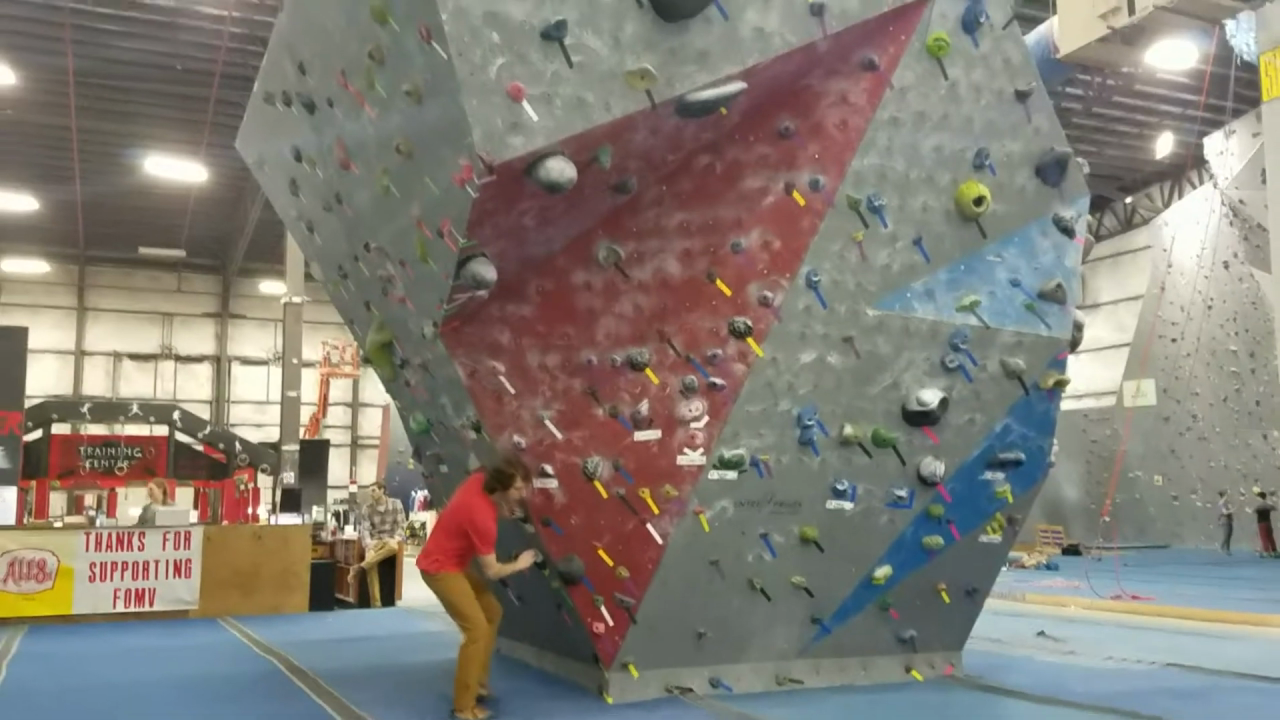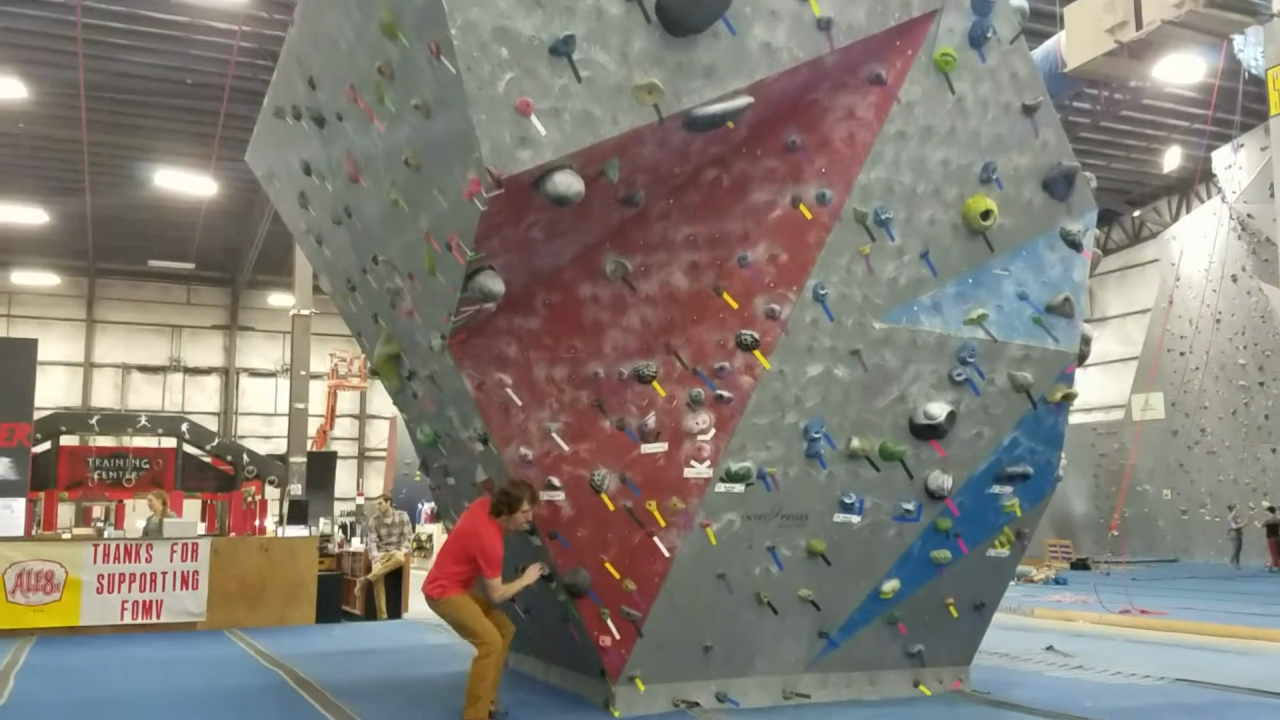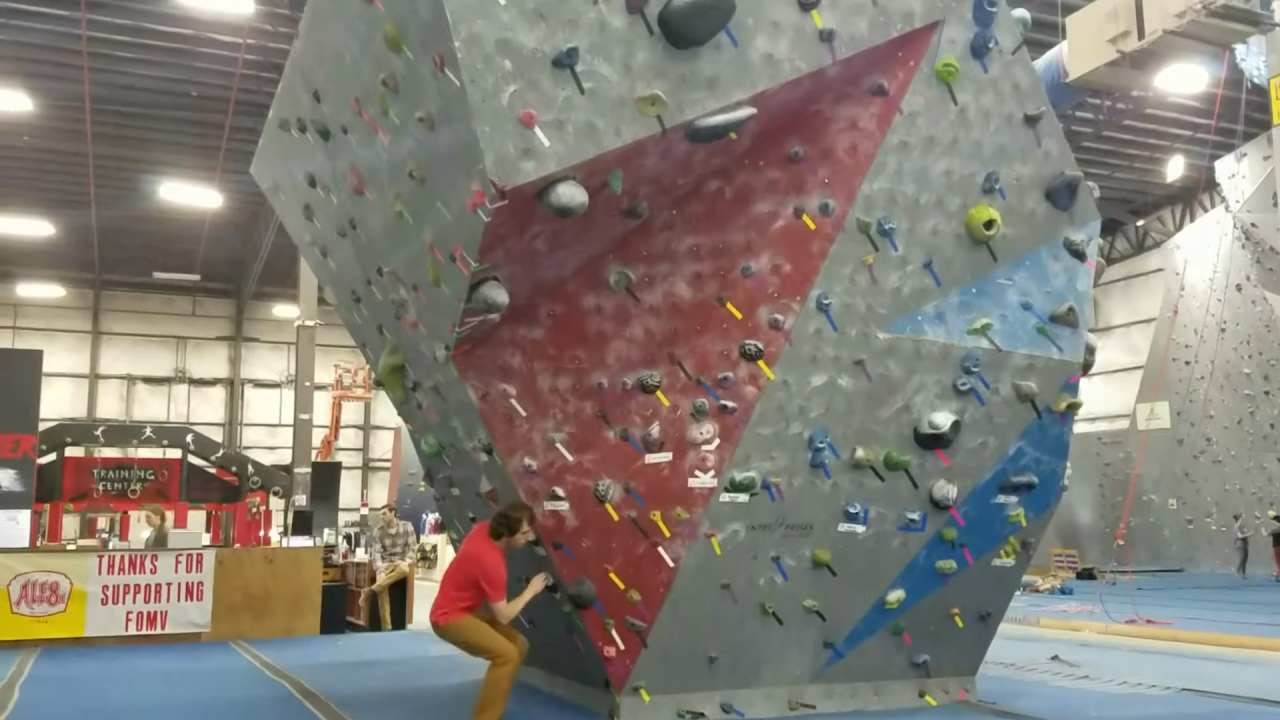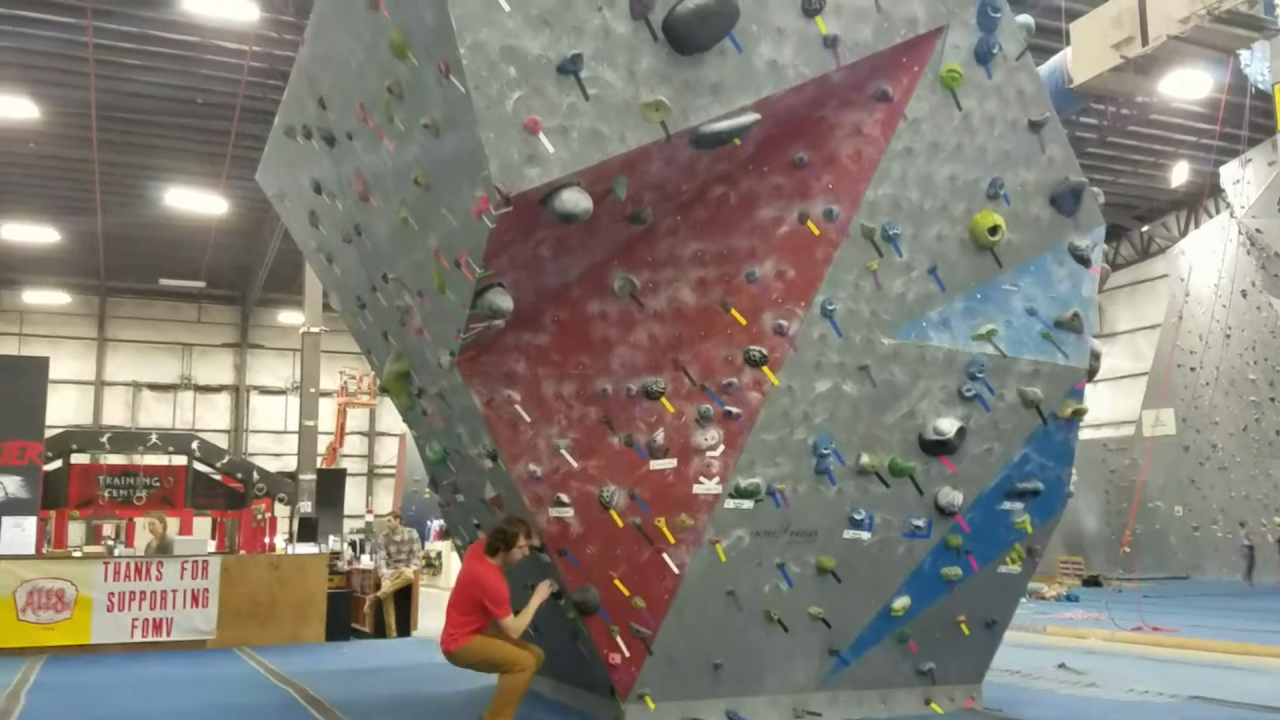
dt=0.2s
person 1, frame 1
left shoulder: (478, 480)
right shoulder: (483, 517)
right elbow: (491, 571)
left wrist: (500, 511)
right wrist: (520, 564)
left hip: (452, 561)
right hip: (440, 568)
left knee: (493, 613)
right knee: (477, 629)
left ankle: (477, 684)
person 1, frame 2
left shoulder: (483, 504)
right shoulder: (489, 540)
right elbow: (496, 594)
left wrist: (510, 528)
right wrist: (526, 579)
left hip: (457, 584)
right hip: (444, 591)
left knee: (505, 630)
right knee: (492, 643)
person 1, frame 3
left shoulder: (483, 529)
right shoulder: (492, 563)
right elbow: (503, 616)
right wrist: (531, 591)
left hip: (462, 609)
right hip: (449, 619)
left knee: (520, 645)
right knee: (507, 655)
person 1, frame 4
left shoulder: (476, 551)
right shoulder: (491, 581)
right elbow: (513, 631)
left wrist: (520, 541)
right wrist: (537, 598)
left hip: (471, 633)
right hip: (460, 645)
left knee: (535, 655)
right knee: (525, 663)
